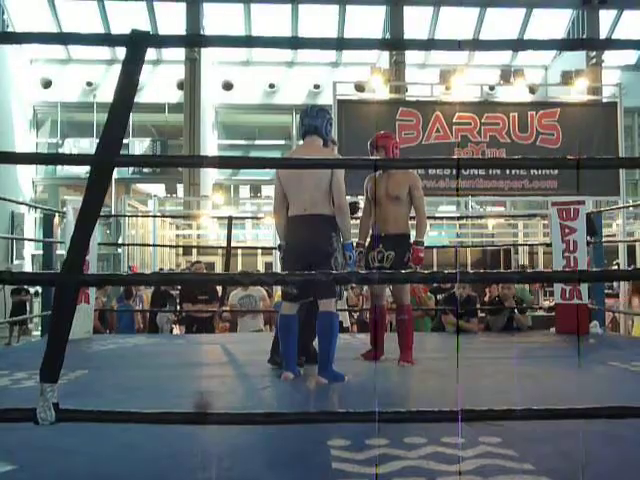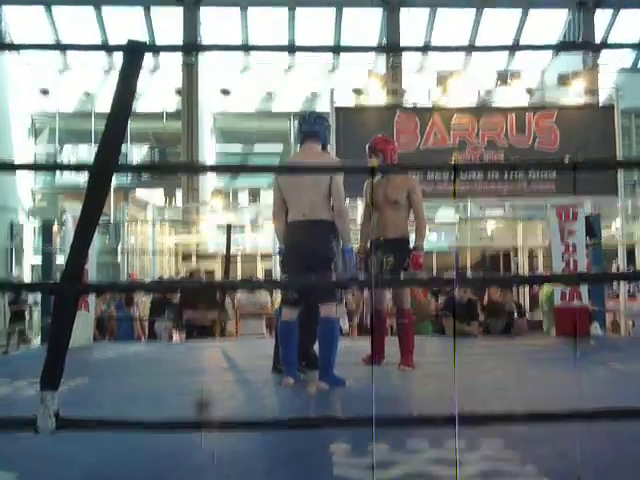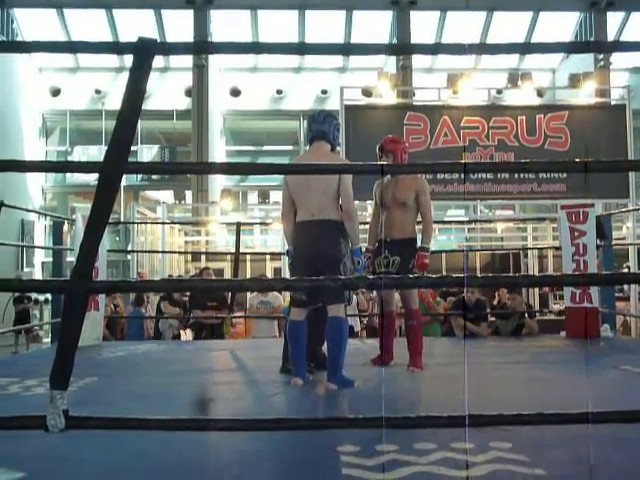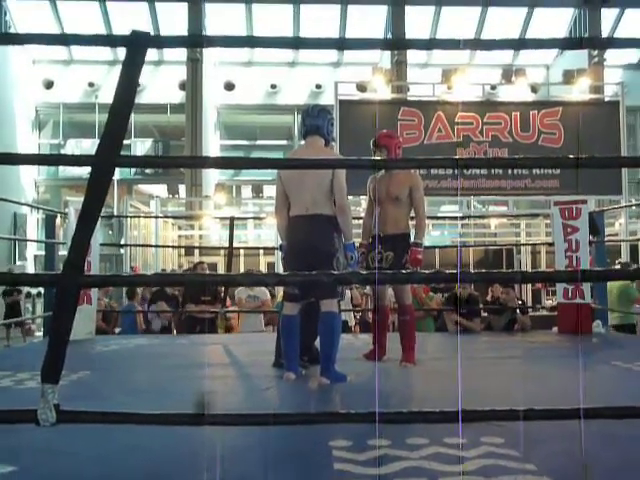
dt=0.5s
person 1, frame 1
right shoulder: (331, 157)
left elbow: (278, 210)
right elbow: (340, 205)
left wrist: (284, 241)
right wrist: (347, 241)
left hip: (294, 232)
right hip: (323, 230)
left knee: (289, 301)
right knee: (327, 301)
left ankle: (288, 366)
right ankle: (325, 369)
person 1, frame 2
left shoulder: (284, 167)
right shoulder: (330, 163)
left elbow: (278, 215)
right elbow: (339, 210)
left wrist: (283, 246)
right wrist: (347, 246)
left hip: (294, 238)
right hip: (322, 235)
left knee: (290, 307)
right knee: (328, 305)
left ankle: (289, 372)
right ankle: (326, 374)
person 1, frame 3
right shoulder: (339, 163)
left elbow: (286, 215)
right elbow: (348, 211)
left wrist: (292, 247)
right wrist: (356, 247)
left hip: (302, 238)
right hip: (330, 236)
left knee: (298, 308)
right knee: (336, 307)
left ankle: (298, 372)
right ankle: (334, 375)
person 1, frame 4
left shoulder: (287, 161)
right shoulder: (332, 158)
left elbow: (280, 210)
right elbow: (341, 205)
left wrist: (285, 241)
right wrist: (349, 241)
left hip: (296, 233)
right hip: (324, 231)
left knee: (291, 302)
right knee: (329, 301)
left ankle: (290, 367)
right ankle: (327, 370)
person 2, frame 1
left shoulder: (410, 178)
right shoulder: (370, 181)
left elbow: (421, 214)
left wrist: (418, 245)
right wrist: (360, 244)
left hip: (400, 240)
right hip: (376, 241)
left knee: (401, 296)
right knee: (376, 296)
left ankle: (406, 351)
right ankle: (376, 347)
person 2, frame 2
left shoulder: (408, 182)
right shoulder: (370, 185)
left elbow: (420, 218)
left wrist: (418, 249)
right wrist: (362, 249)
left hip: (399, 245)
right hip: (376, 245)
left knee: (401, 300)
right knee: (376, 300)
left ankle: (407, 355)
right ankle: (377, 352)
person 2, frame 3
left shoulder: (417, 183)
right shoulder: (379, 186)
left elbow: (427, 220)
left wrist: (424, 251)
right wrist: (369, 249)
left hip: (406, 245)
right hip: (383, 246)
left knee: (410, 301)
right knee: (385, 301)
left ankle: (416, 356)
right ankle: (385, 352)
person 2, frame 4
left shoulder: (411, 178)
right shoulder: (373, 181)
left elbow: (420, 216)
left wrist: (417, 246)
right wrist: (363, 245)
left hip: (399, 241)
right hip: (376, 241)
left knee: (403, 296)
right knee: (378, 297)
left ankle: (409, 352)
right ankle: (378, 347)
